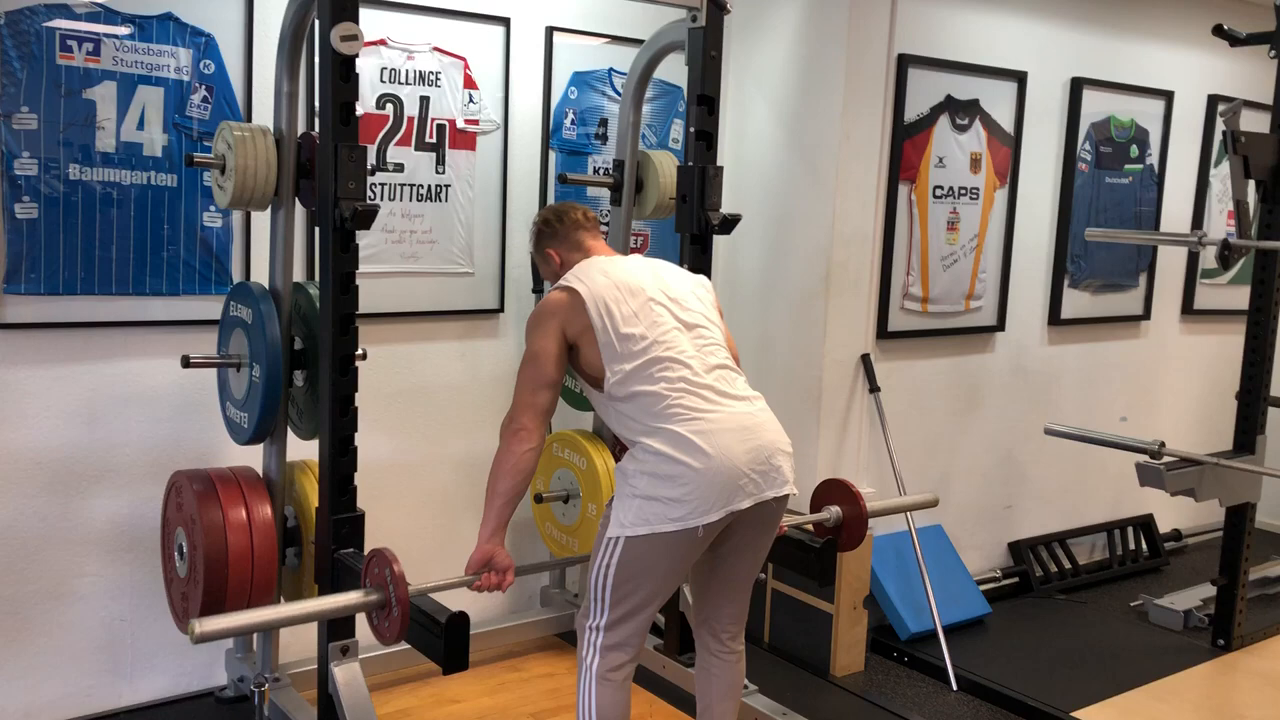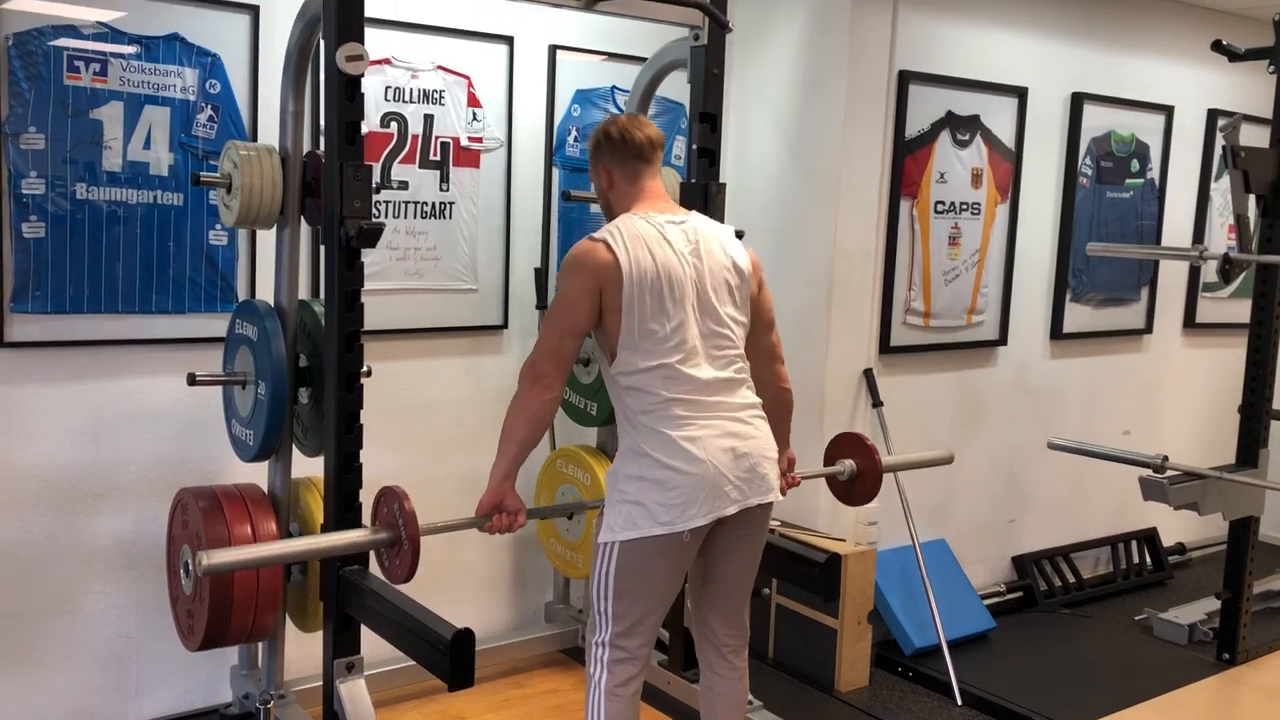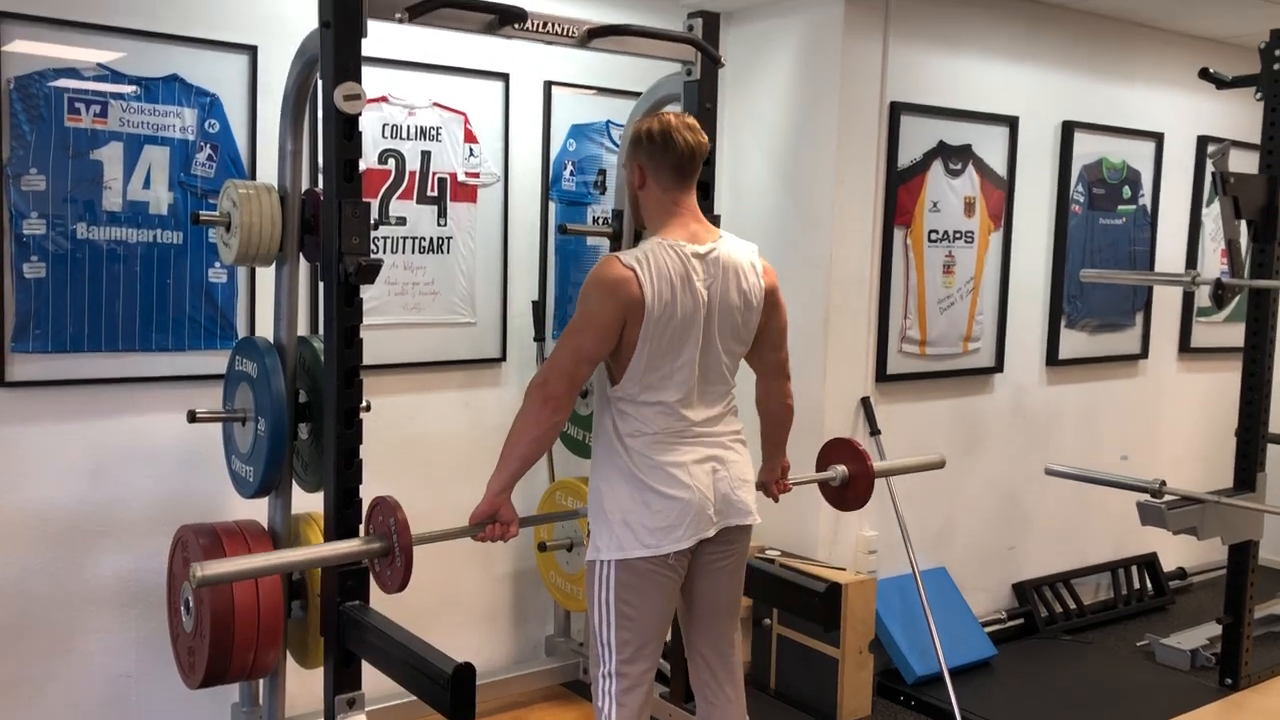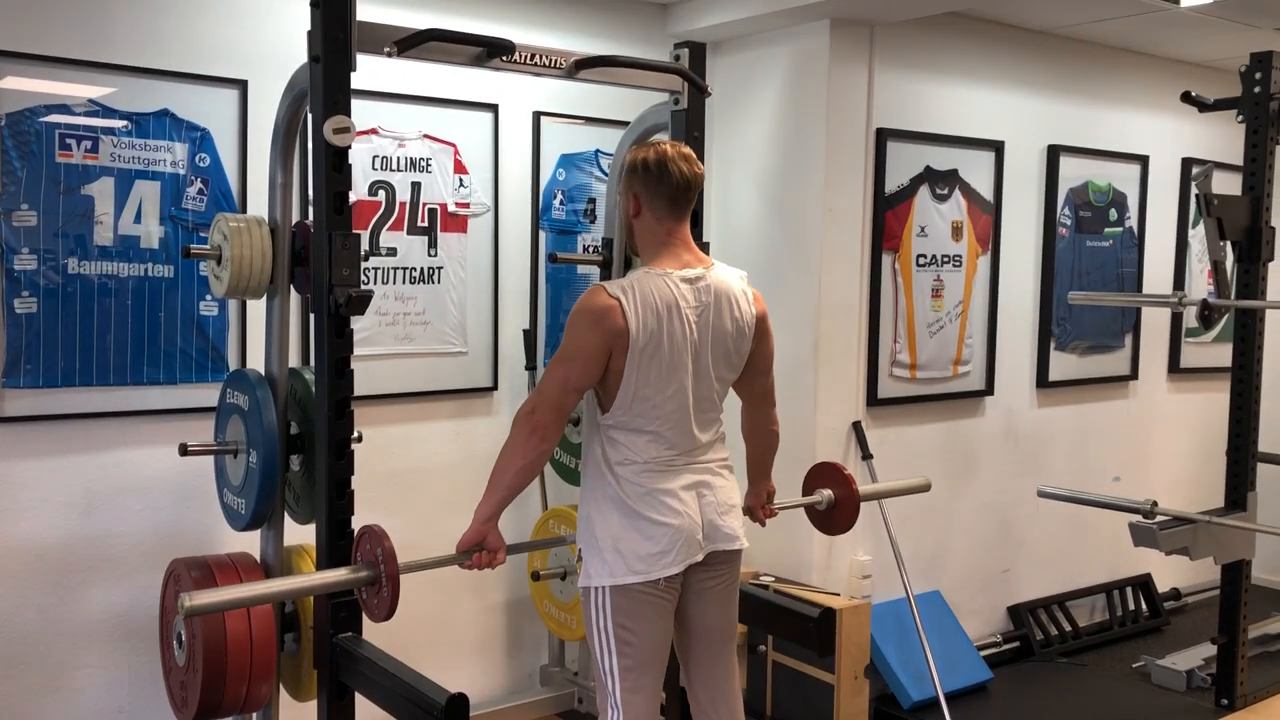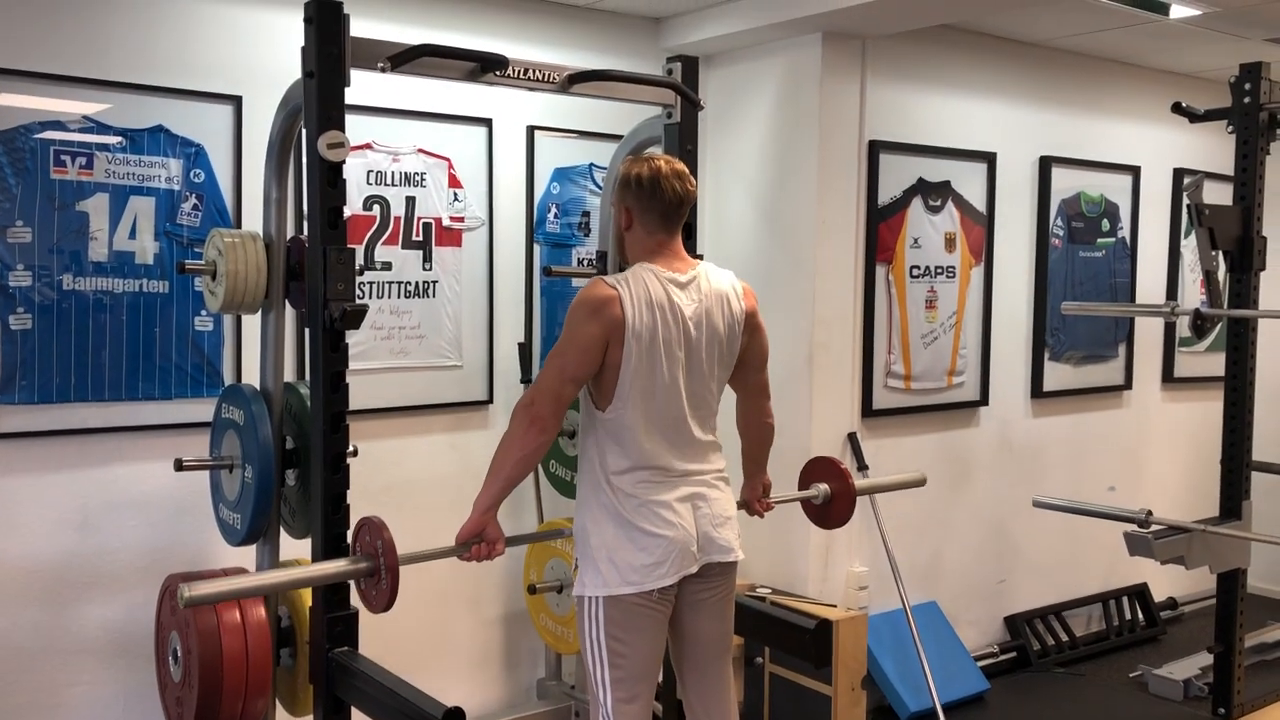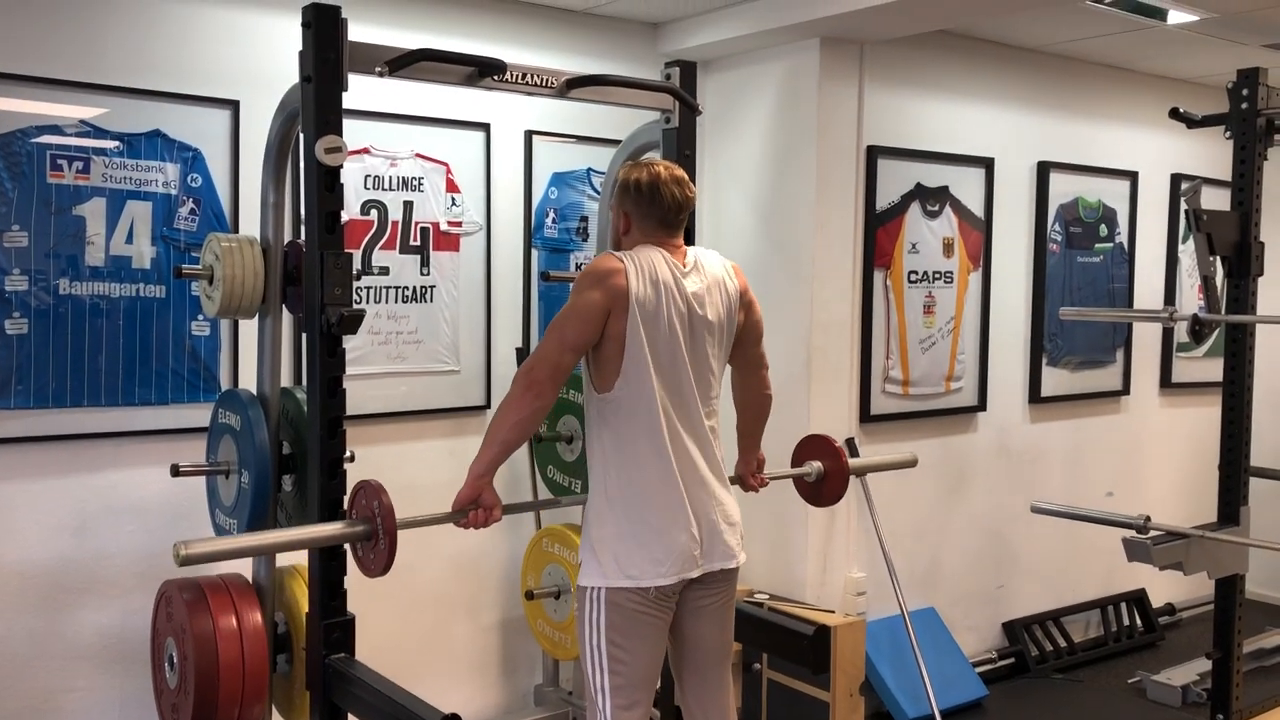
dt=0.5s
person 1, frame 1
left shoulder: (563, 300)
right shoulder: (686, 278)
left elbow: (524, 428)
left wrist: (491, 539)
left hip: (686, 472)
right hip: (768, 455)
left knee: (607, 640)
right knee: (723, 629)
person 1, frame 2
left shoulder: (598, 255)
right shoulder: (733, 246)
left elbow: (544, 377)
left wrist: (501, 482)
right wrist: (781, 449)
left hip: (668, 479)
right hip: (751, 465)
left knee: (616, 654)
right knee: (726, 641)
person 1, frame 3
left shoulder: (623, 276)
right shoulder: (756, 271)
left elbow: (553, 393)
right elbow: (776, 383)
left wrist: (497, 492)
right wrist: (774, 461)
left hip: (646, 508)
right hip: (727, 493)
right knee: (720, 666)
person 1, frame 4
left shoulder: (611, 307)
right shoulder: (746, 300)
left elbow: (541, 422)
right elbow: (762, 409)
left wrist: (484, 519)
right wrist: (759, 486)
left hip: (636, 535)
right hip: (715, 520)
person 1, frame 5
left shoulder: (609, 302)
right shoulder: (735, 296)
left elbow: (539, 415)
right elbow: (757, 402)
left wrist: (484, 512)
right wrist: (755, 481)
left hip: (633, 543)
right hip: (712, 528)
person 1, frame 6
left shoulder: (613, 277)
right shoulder: (728, 278)
left elbow: (538, 382)
right elbow: (755, 375)
left wrist: (479, 478)
right wrist: (750, 454)
left hip: (636, 546)
right hip: (715, 532)
